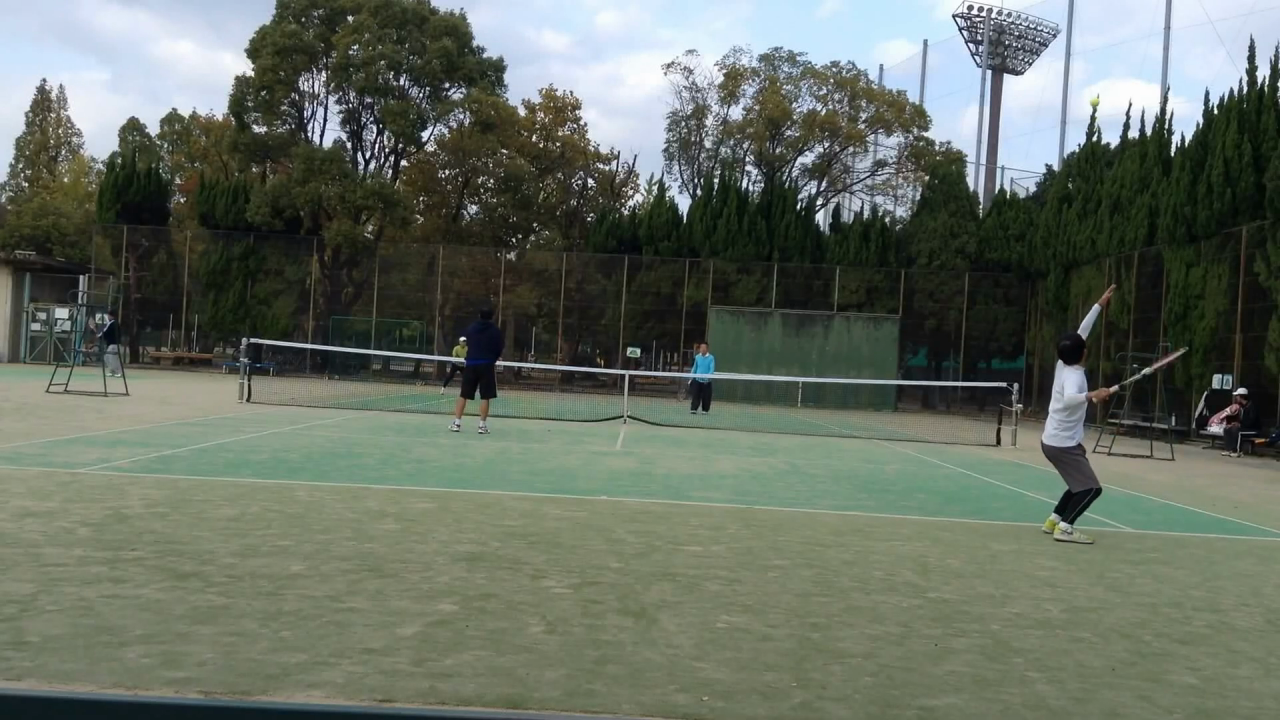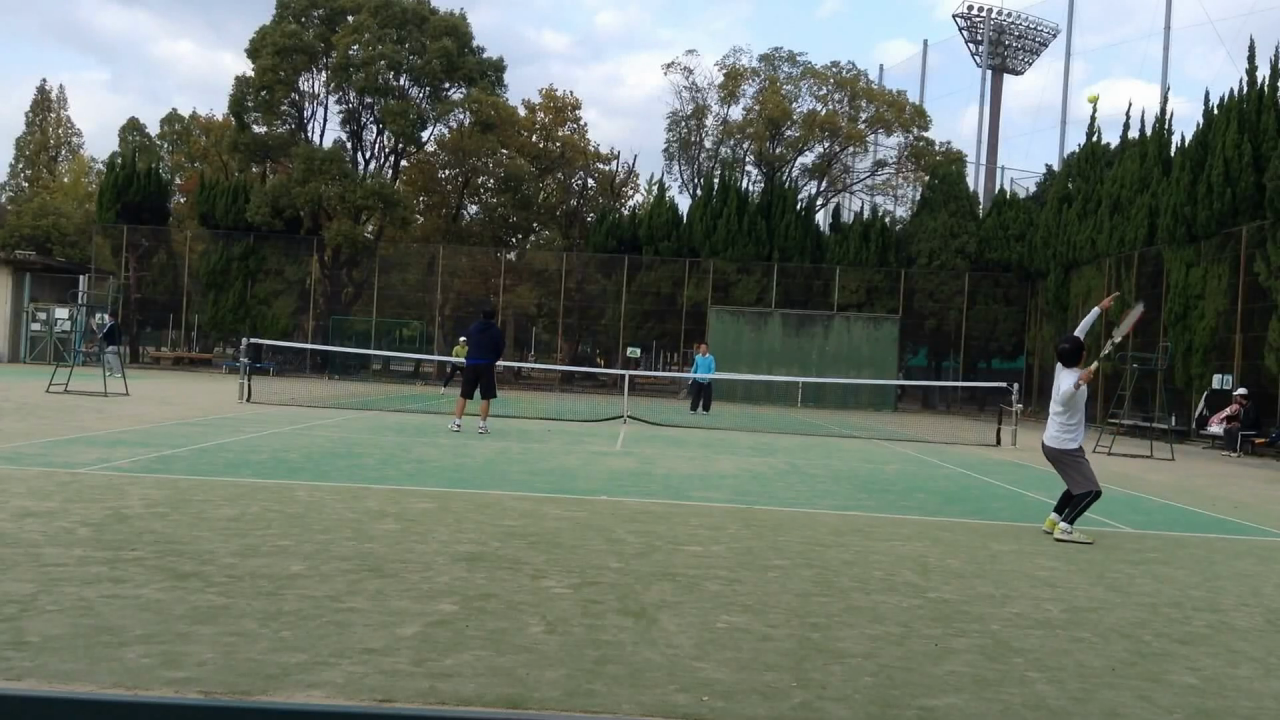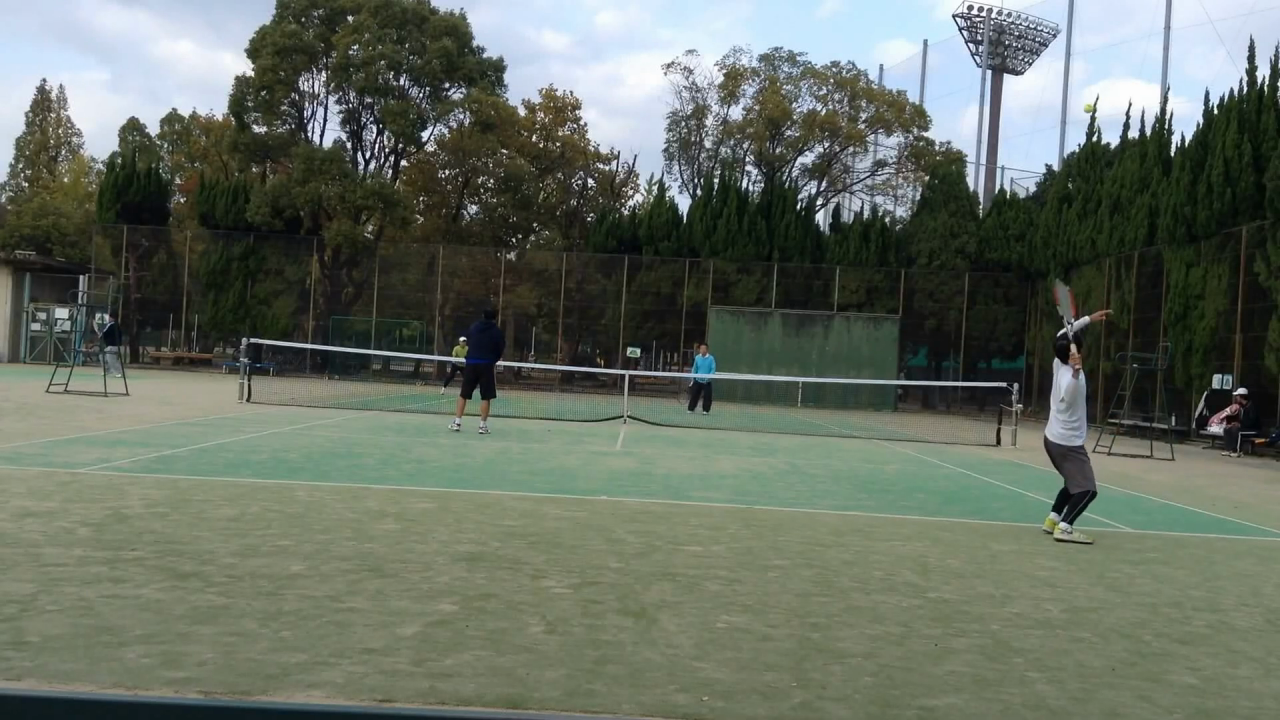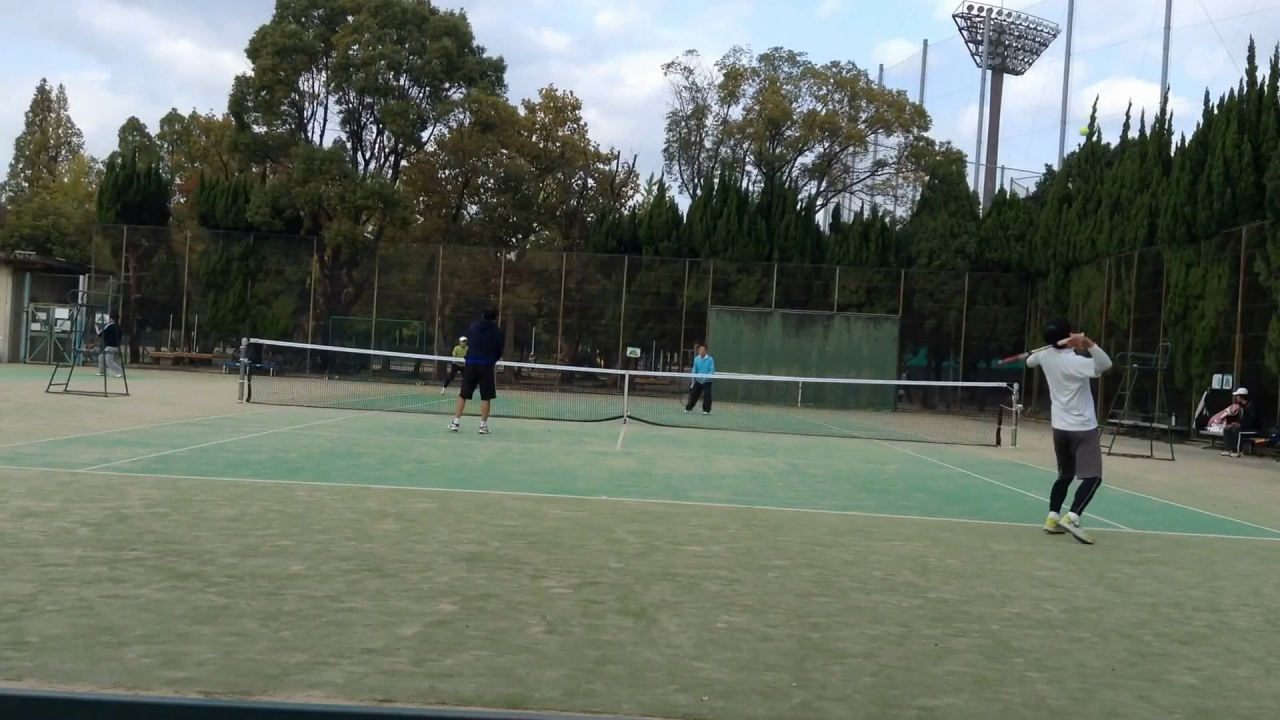
dt=0.1s
person 1, frame 1
left shoulder: (1062, 365)
right shoulder: (1073, 377)
left elbow: (1081, 332)
right elbow: (1069, 399)
left wrist: (1098, 306)
right wrist: (1090, 395)
left hip: (1053, 441)
right hip: (1062, 444)
left knee: (1080, 484)
right knee: (1091, 488)
left ankle: (1054, 520)
right ankle: (1064, 527)
person 1, frame 2
left shoulder: (1061, 366)
right shoulder: (1070, 379)
left elbow: (1077, 334)
right elbow: (1063, 397)
left wrist: (1099, 309)
right wrist: (1079, 383)
left hip: (1054, 443)
right hip: (1064, 446)
left knee: (1079, 486)
right knee: (1091, 490)
left ankle: (1053, 520)
right ankle: (1064, 527)
person 1, frame 3
left shoulder: (1060, 359)
right shoulder: (1073, 377)
left elbow: (1063, 334)
right elbow: (1066, 396)
left wrist: (1089, 319)
right wrist: (1075, 372)
left hip: (1053, 439)
right hip: (1068, 443)
left knee: (1073, 482)
right knee: (1087, 490)
left ankle: (1053, 519)
right ankle: (1064, 527)
person 1, frame 4
left shoulder: (1046, 355)
right shoulder: (1075, 362)
left elbow: (1030, 361)
right elbow: (1104, 366)
left wrist: (1067, 342)
right wrist: (1089, 344)
left hip: (1060, 428)
right hip: (1084, 428)
left knee: (1065, 475)
right knee: (1092, 477)
left ankle: (1053, 518)
right ankle: (1071, 518)
